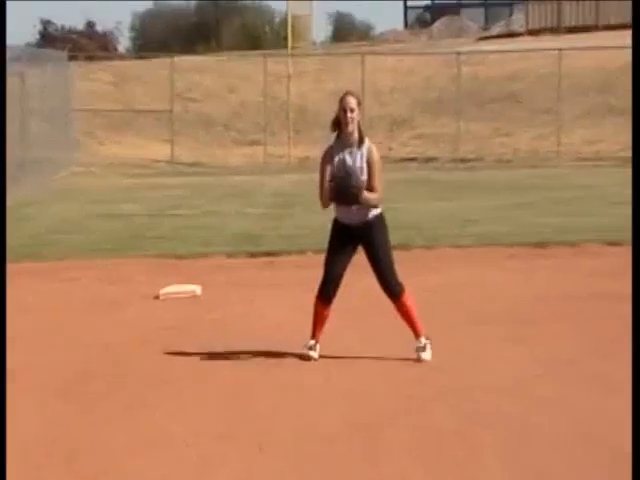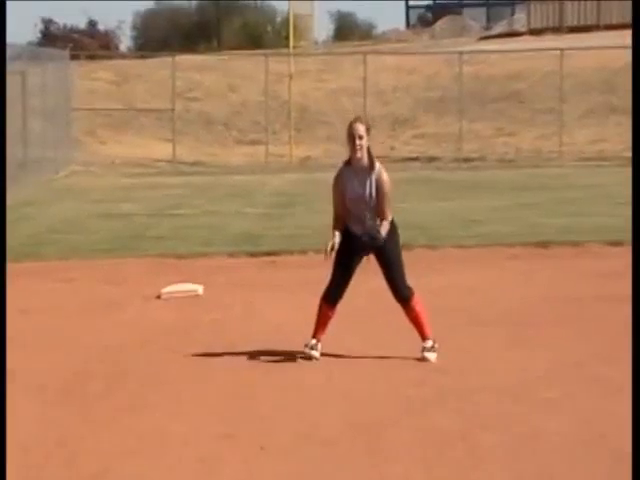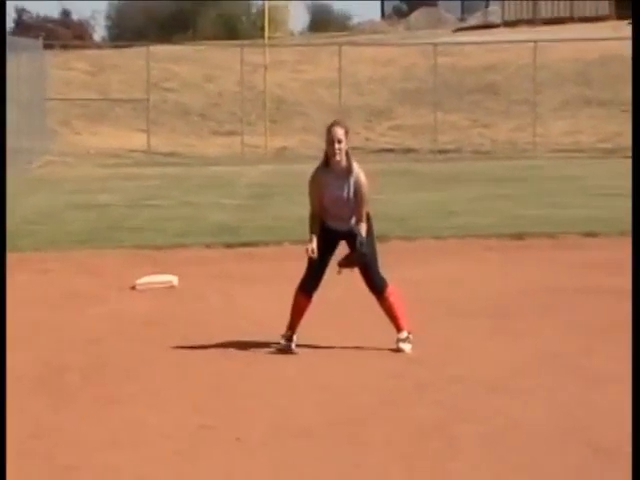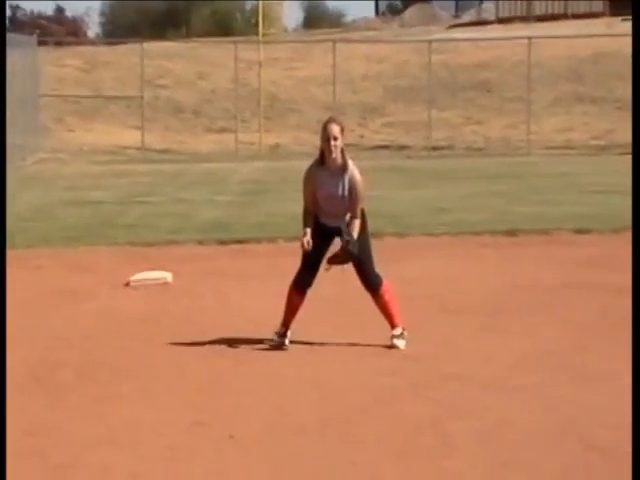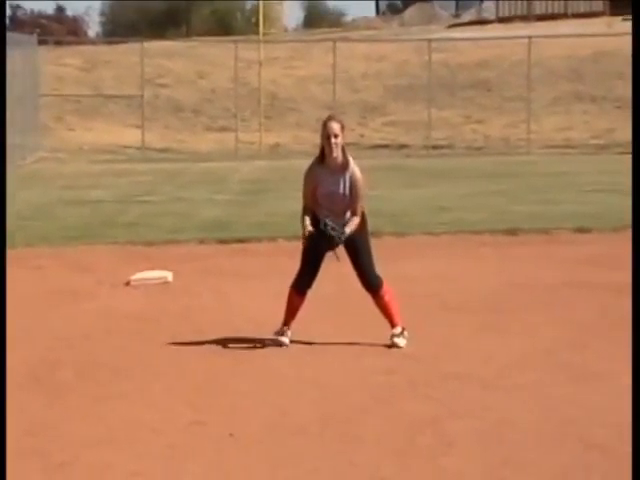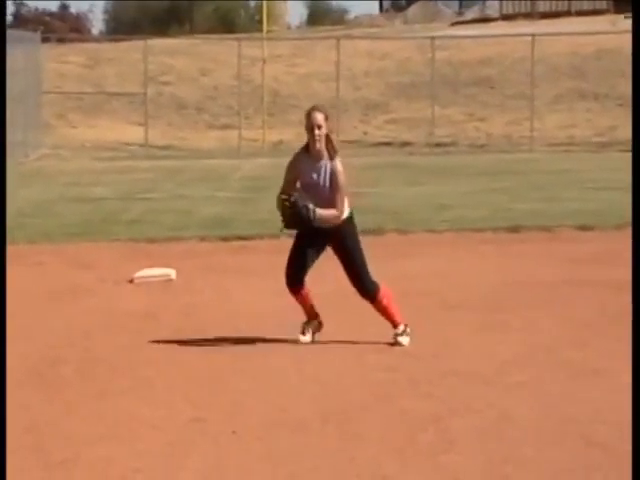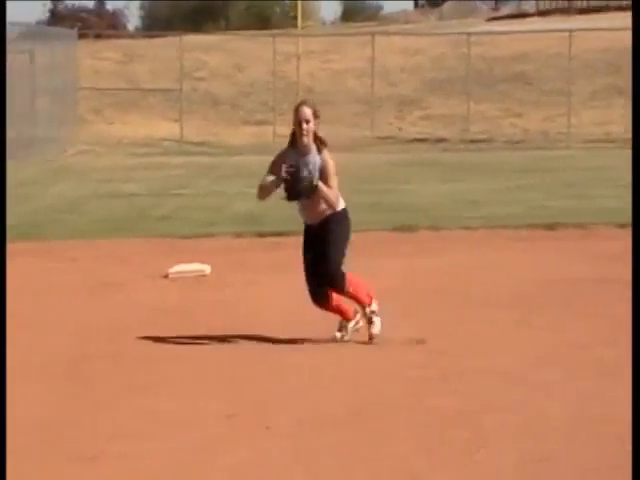
dt=0.2s
person 1, frame 1
left shoulder: (370, 151)
right shoulder: (330, 153)
left elbow: (376, 199)
right elbow: (324, 201)
left wrist: (357, 192)
right wrist: (333, 187)
left hip: (372, 223)
right hip: (343, 225)
left knee: (390, 283)
right knee: (329, 282)
left ankle: (420, 338)
right ankle: (315, 340)
person 1, frame 2
left shoulder: (379, 175)
right shoulder: (342, 177)
left elbow: (386, 218)
right elbow: (340, 218)
left wrist: (378, 237)
right wrist: (336, 236)
left hip: (382, 233)
right hip: (353, 233)
left knee: (400, 288)
right knee: (335, 287)
left ankle: (428, 341)
right ankle: (316, 340)
person 1, frame 3
left shoulder: (358, 177)
right shoulder: (318, 177)
left elbow: (362, 218)
right elbow: (316, 213)
left wrist: (361, 243)
right wrist: (313, 239)
left hip: (355, 227)
right hip: (329, 227)
left knee: (374, 279)
right knee: (311, 278)
left ankle: (403, 332)
right ankle: (290, 332)
person 1, frame 4
left shoulder: (353, 174)
right shoulder: (313, 173)
left elbow: (356, 216)
right elbow: (309, 208)
left wrist: (352, 239)
right wrist: (307, 232)
left hip: (349, 223)
right hip: (323, 223)
left knee: (369, 276)
right knee: (305, 275)
left ankle: (398, 329)
right ankle: (284, 329)
person 1, frame 5
left shoulder: (353, 173)
right shoulder: (313, 172)
left elbow: (356, 214)
right elbow: (308, 206)
left wrist: (343, 233)
right wrist: (306, 225)
left hip: (350, 224)
right hip: (322, 223)
left knee: (369, 278)
right knee: (305, 276)
left ankle: (397, 328)
right ankle: (285, 327)
person 1, frame 6
left shoulder: (335, 165)
right shoulder: (298, 161)
left elbow: (337, 211)
right elbow: (284, 194)
left wrist: (312, 212)
right wrist: (286, 205)
left hip: (340, 224)
right hip: (312, 227)
left knee: (363, 283)
right knee: (293, 276)
left ankle: (399, 326)
right ankle: (312, 320)
person 1, frame 7
left shoulder: (324, 157)
right shoulder: (285, 157)
left elbow: (333, 201)
right elbow: (261, 194)
left wrist: (315, 183)
right wrist: (278, 179)
left hip: (335, 219)
right hip: (312, 225)
left knee: (333, 275)
right knee: (318, 294)
left ankle: (369, 303)
right ankle: (351, 318)
